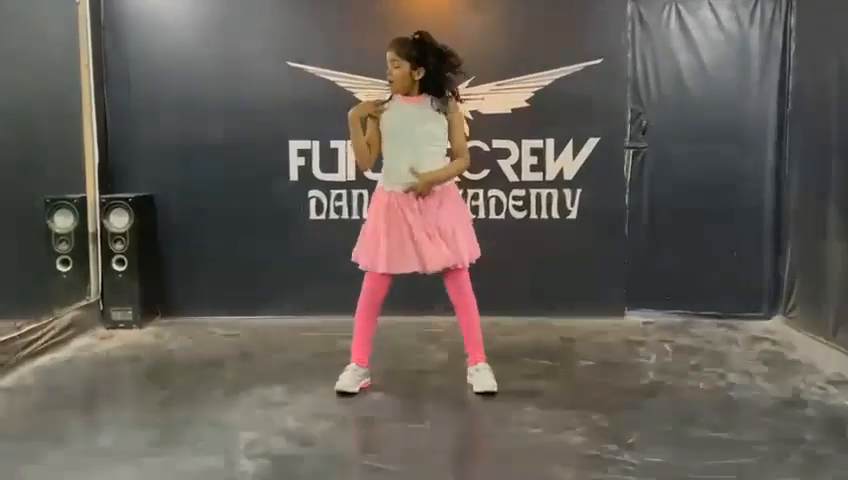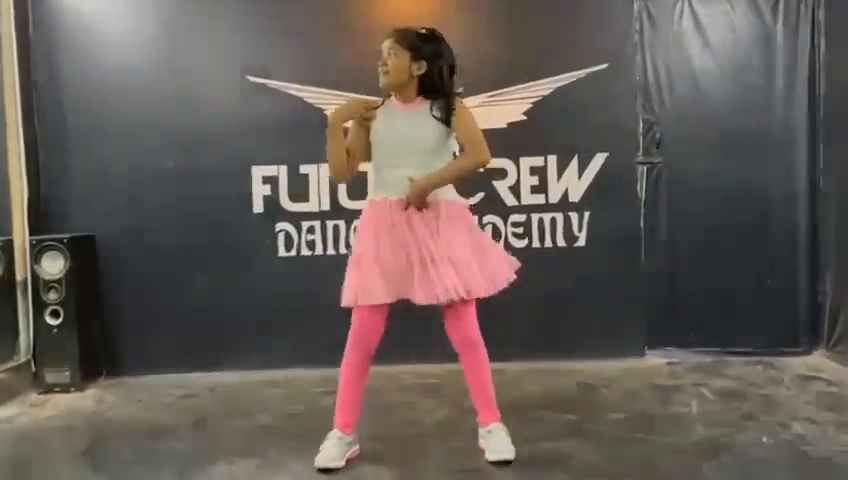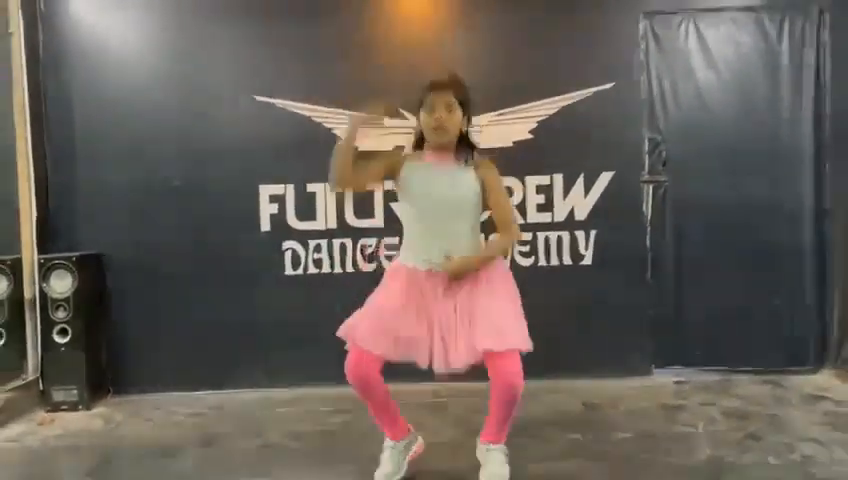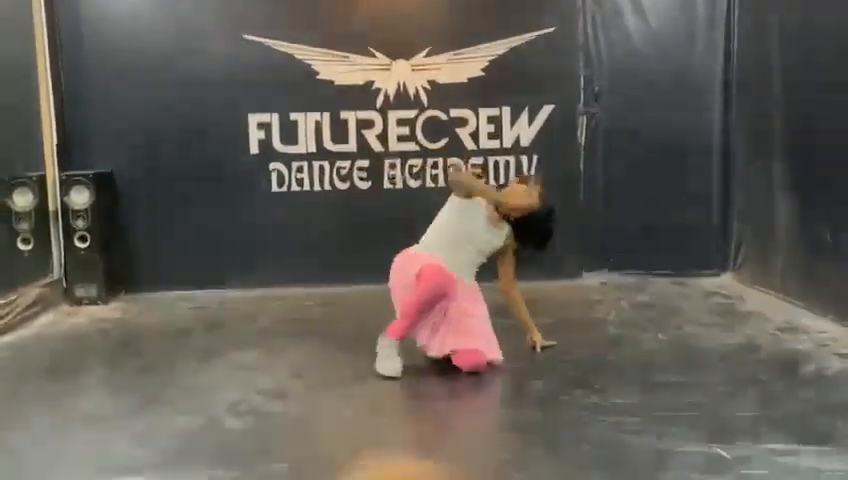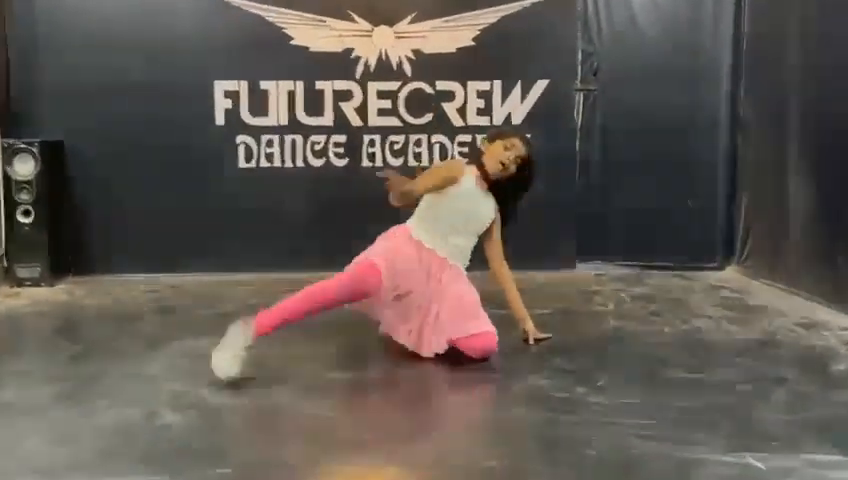
dt=1s
person 1, frame 1
left shoulder: (445, 104)
right shoulder: (381, 110)
left elbow: (463, 158)
right elbow: (365, 163)
left wrist: (432, 178)
right wrist: (355, 119)
left hip: (439, 203)
right hip: (392, 204)
left knee: (460, 287)
right knee: (373, 289)
left ankle: (477, 364)
right ankle: (358, 365)
person 1, frame 2
left shoulder: (449, 106)
right shoulder: (371, 113)
left elbow: (478, 155)
right elbow: (341, 172)
left wrist: (426, 184)
right wrist: (336, 123)
left hip: (441, 221)
right hip: (385, 224)
left knee: (464, 330)
right knee: (363, 333)
left ankle: (490, 424)
right ankle: (343, 433)
person 1, frame 3
left shoulder: (480, 170)
right shoulder: (404, 164)
left elbow: (510, 232)
right elbow: (344, 184)
left wrist: (473, 261)
right wrist: (349, 134)
left hip: (473, 283)
right hip: (413, 280)
left knee: (508, 377)
right knee: (360, 368)
left ankle: (491, 444)
right ankle: (399, 439)
person 1, frame 4
left shoulder: (506, 236)
left elbow: (510, 285)
left wrist: (532, 330)
left hip: (460, 288)
left knee: (474, 361)
right knee: (439, 278)
left ankle: (442, 341)
right ankle: (392, 338)
person 1, frame 5
left shoulder: (494, 209)
right shoulder: (456, 171)
left elbow: (499, 265)
right elbow: (411, 190)
left wrist: (525, 320)
right wrist: (404, 193)
left hip: (446, 275)
right hip: (412, 250)
left knee: (483, 347)
right knee: (362, 282)
right ankle: (249, 330)
